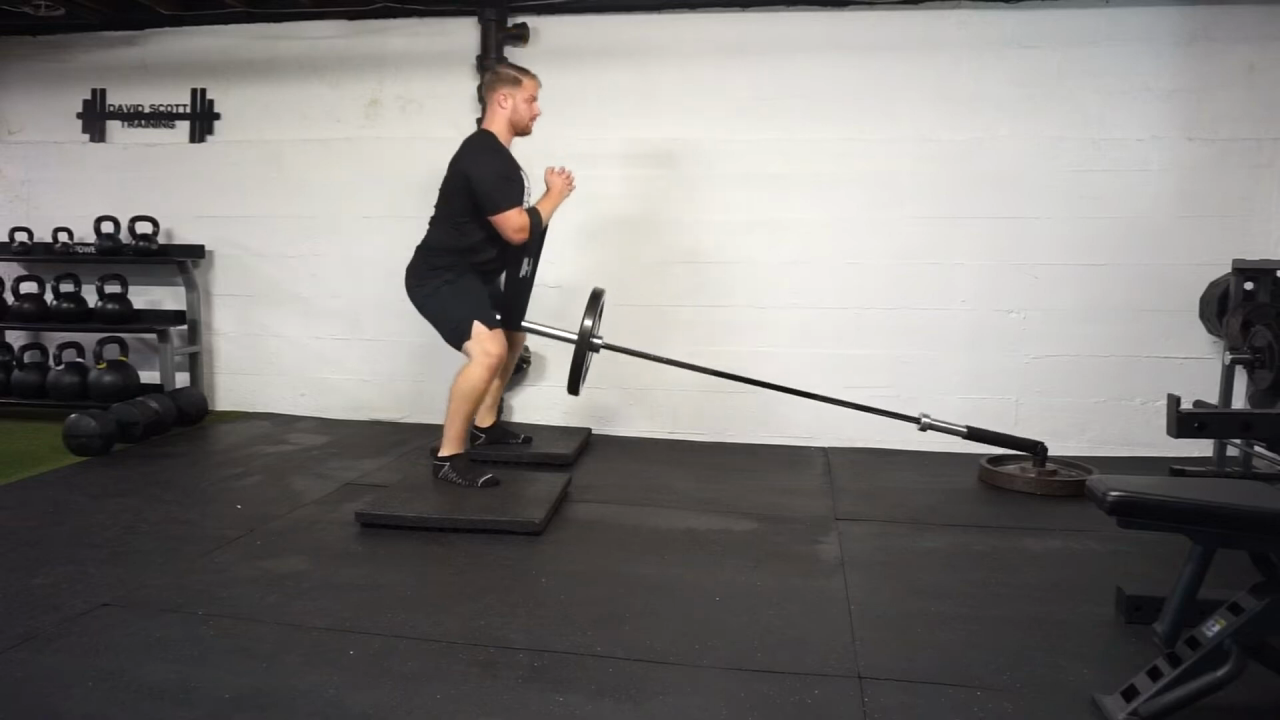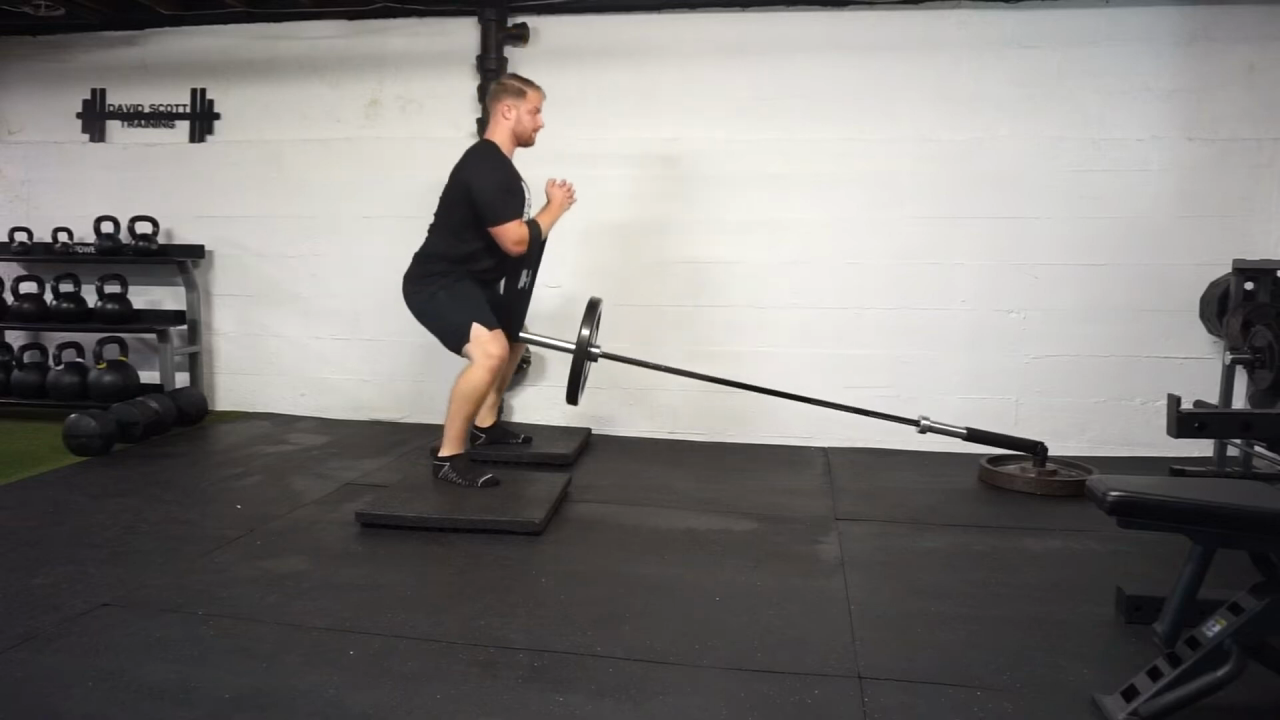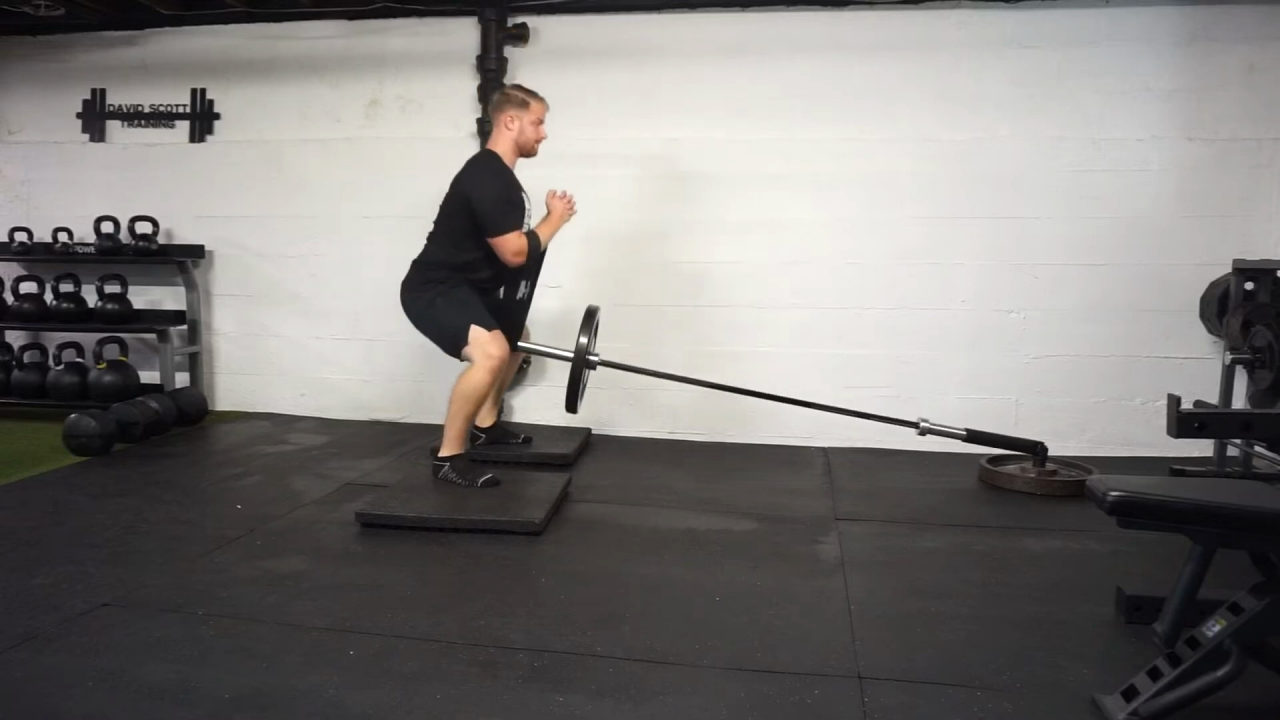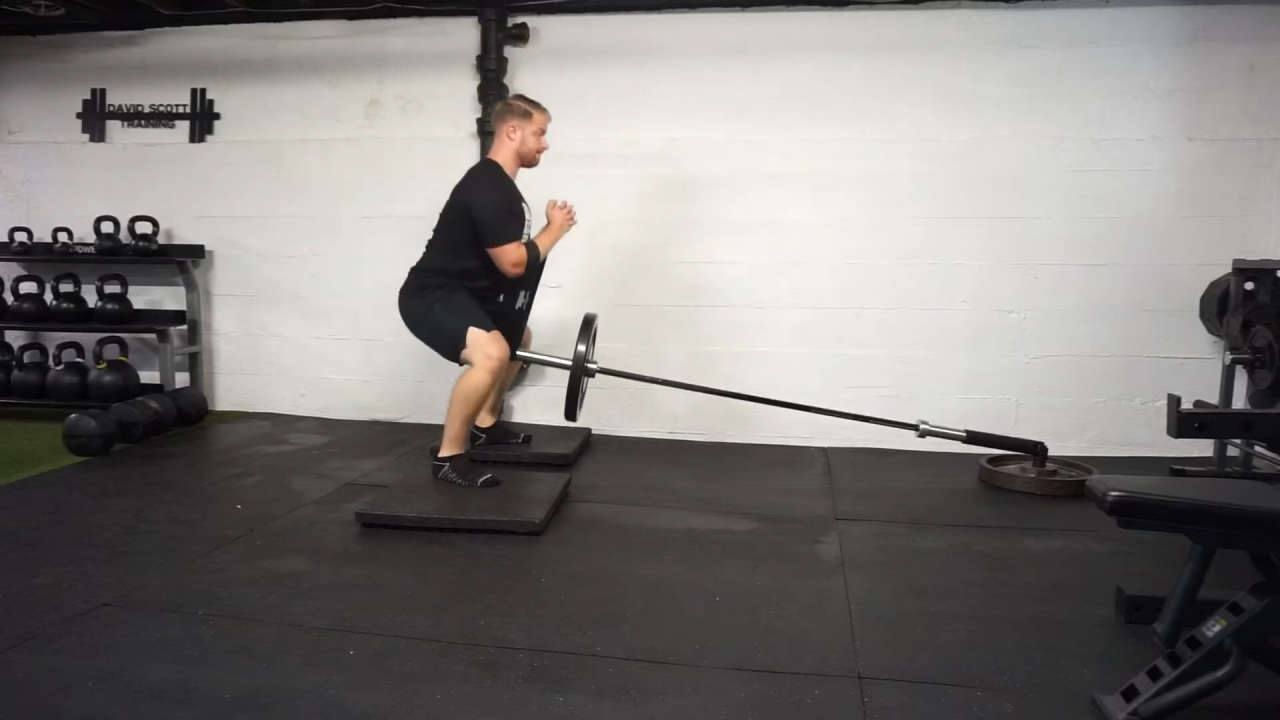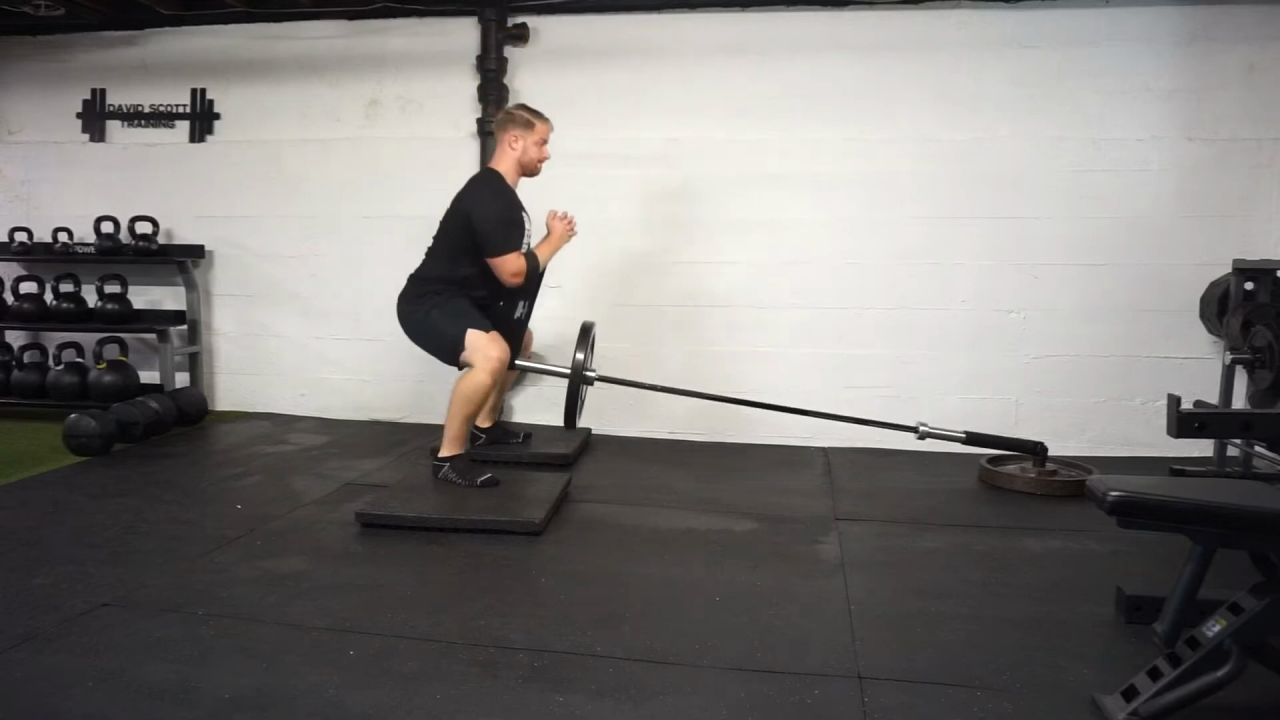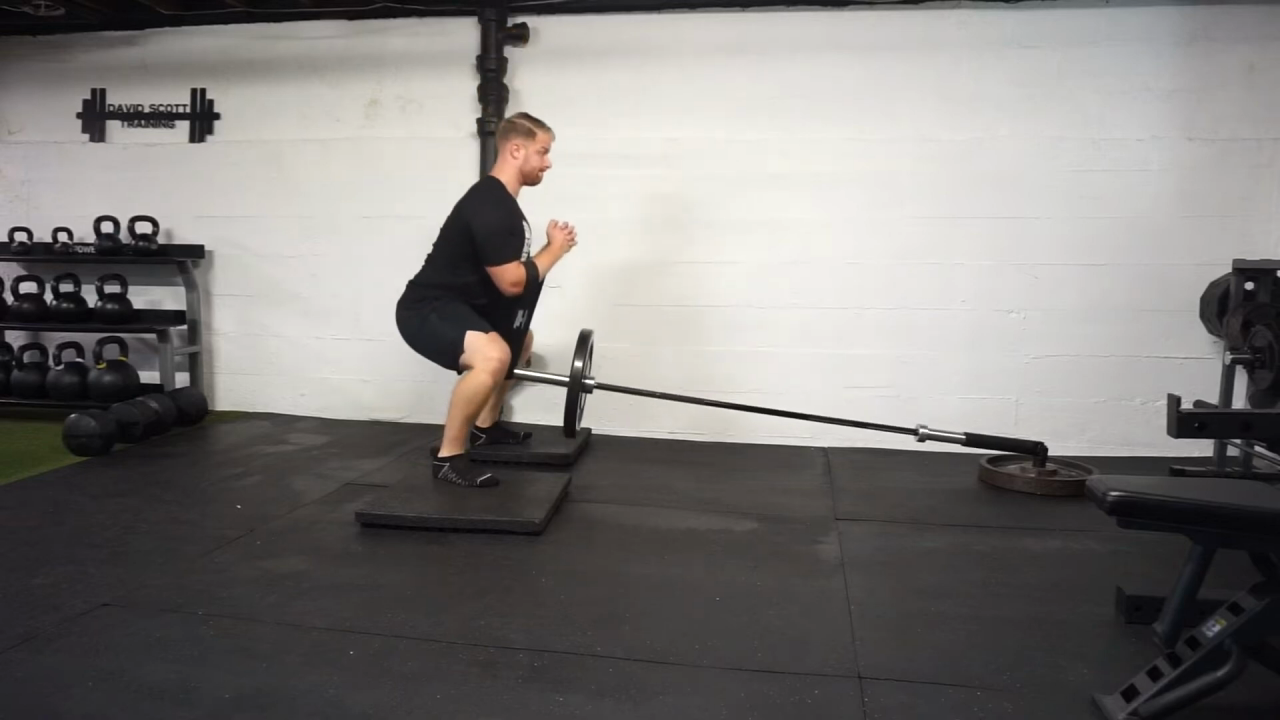
dt=0.1s
person 1, frame 1
left shoulder: (494, 153)
right shoulder: (484, 158)
left elbow: (513, 227)
right elbow: (517, 230)
right wrist: (556, 193)
left hip: (470, 272)
right hip: (439, 276)
left knee: (512, 335)
right knee: (488, 349)
left ankle: (485, 425)
right ankle: (449, 456)
person 1, frame 2
left shoulder: (496, 163)
right shoulder: (486, 168)
left elbow: (512, 235)
right elbow: (516, 241)
right wrist: (557, 206)
left hip: (469, 278)
right hip: (437, 282)
left knee: (513, 337)
right knee: (490, 350)
left ankle: (485, 425)
right ankle: (449, 456)
person 1, frame 3
left shoulder: (498, 174)
right shoulder: (488, 179)
left elbow: (512, 250)
right elbow: (515, 253)
right wrist: (556, 217)
left hip: (466, 285)
right hip: (433, 290)
left knee: (515, 337)
right knee: (490, 352)
left ankle: (485, 425)
right ankle: (449, 457)
person 1, frame 4
left shoulder: (499, 183)
right shoulder: (488, 189)
left elbow: (511, 258)
right elbow: (514, 263)
right wrist: (556, 228)
left hip: (465, 291)
right hip: (431, 296)
left knee: (517, 339)
right knee: (491, 353)
left ankle: (485, 425)
right ankle: (449, 457)
person 1, frame 5
left shoulder: (500, 192)
right shoulder: (489, 198)
left elbow: (511, 269)
right elbow: (513, 274)
right wrist: (555, 238)
left hip: (463, 298)
right hip: (429, 304)
left knee: (518, 340)
right knee: (492, 355)
left ankle: (485, 426)
right ankle: (449, 457)
person 1, frame 6
left shoulder: (501, 201)
right shoulder: (490, 207)
left elbow: (510, 276)
right elbow: (512, 283)
right wrist: (556, 248)
left hip: (462, 303)
right hip: (427, 310)
left knee: (520, 340)
right knee: (493, 356)
left ankle: (485, 426)
right ankle: (449, 457)
